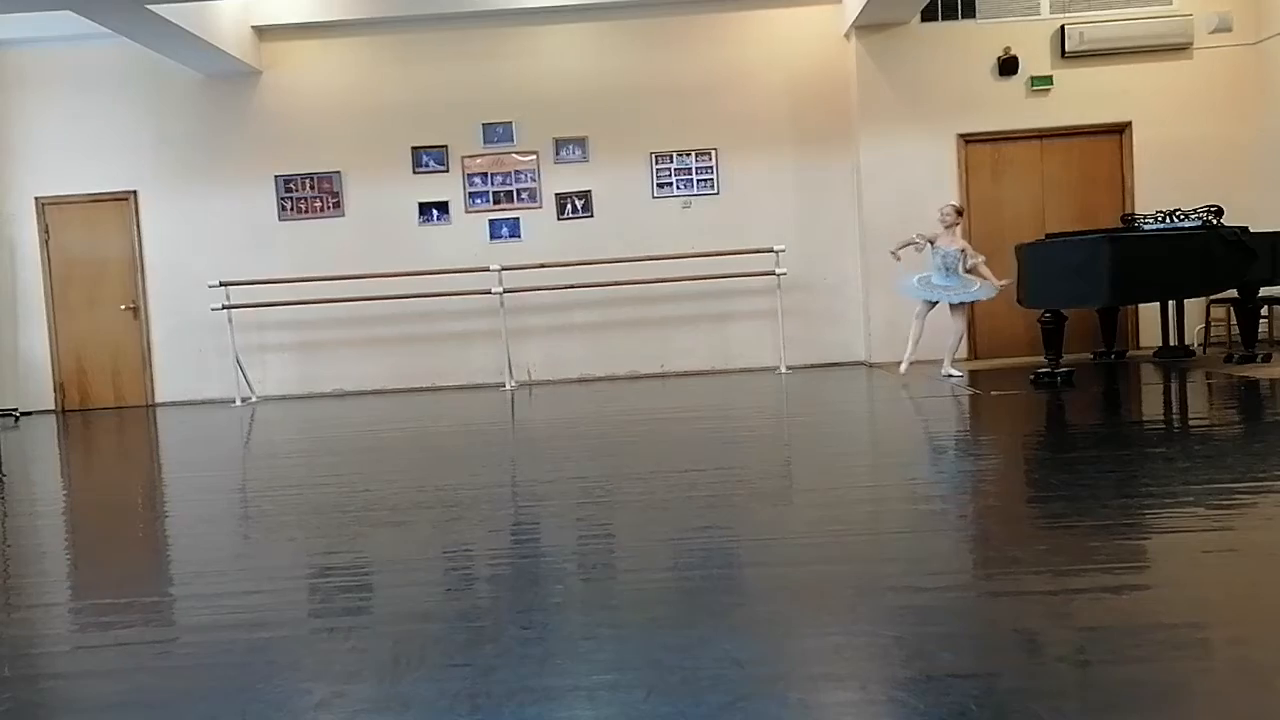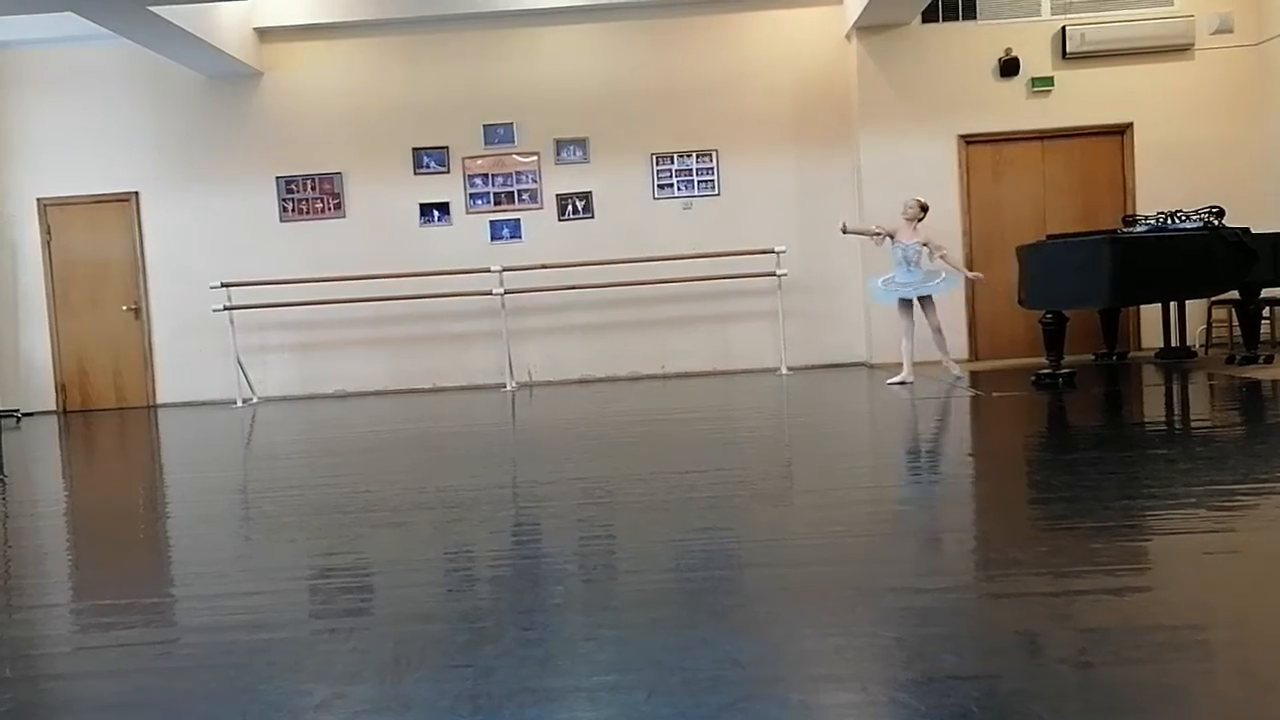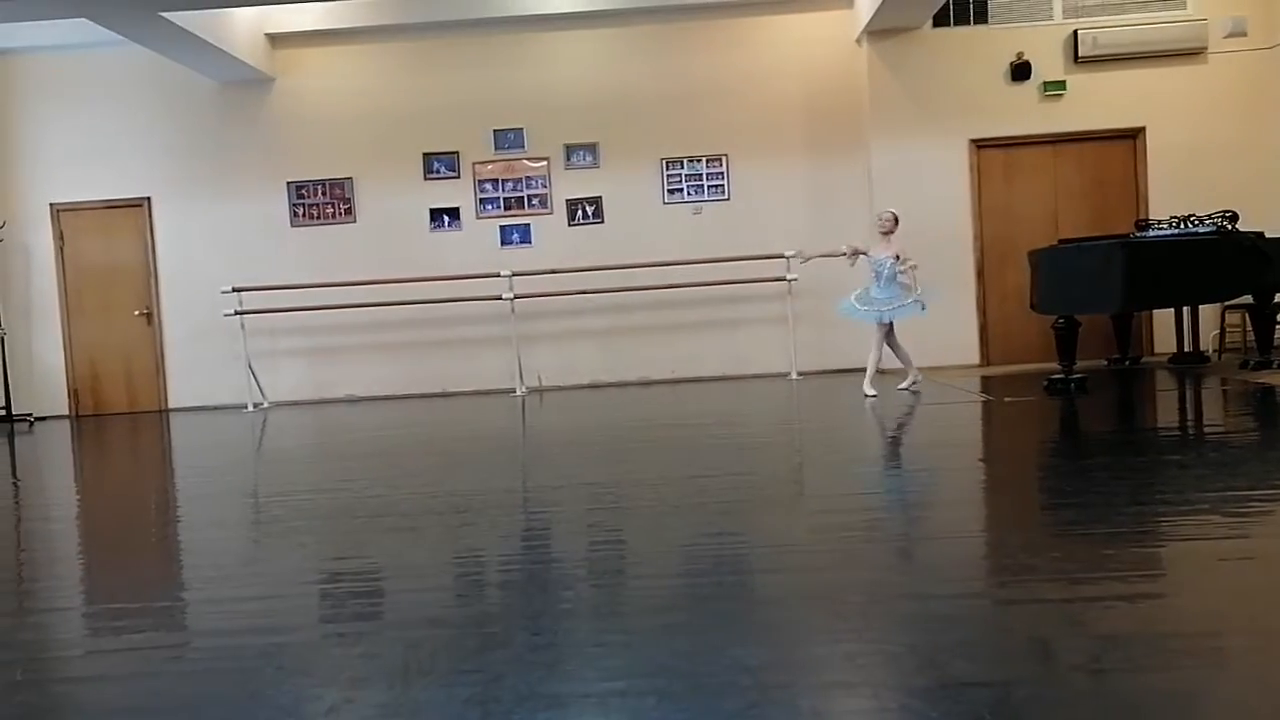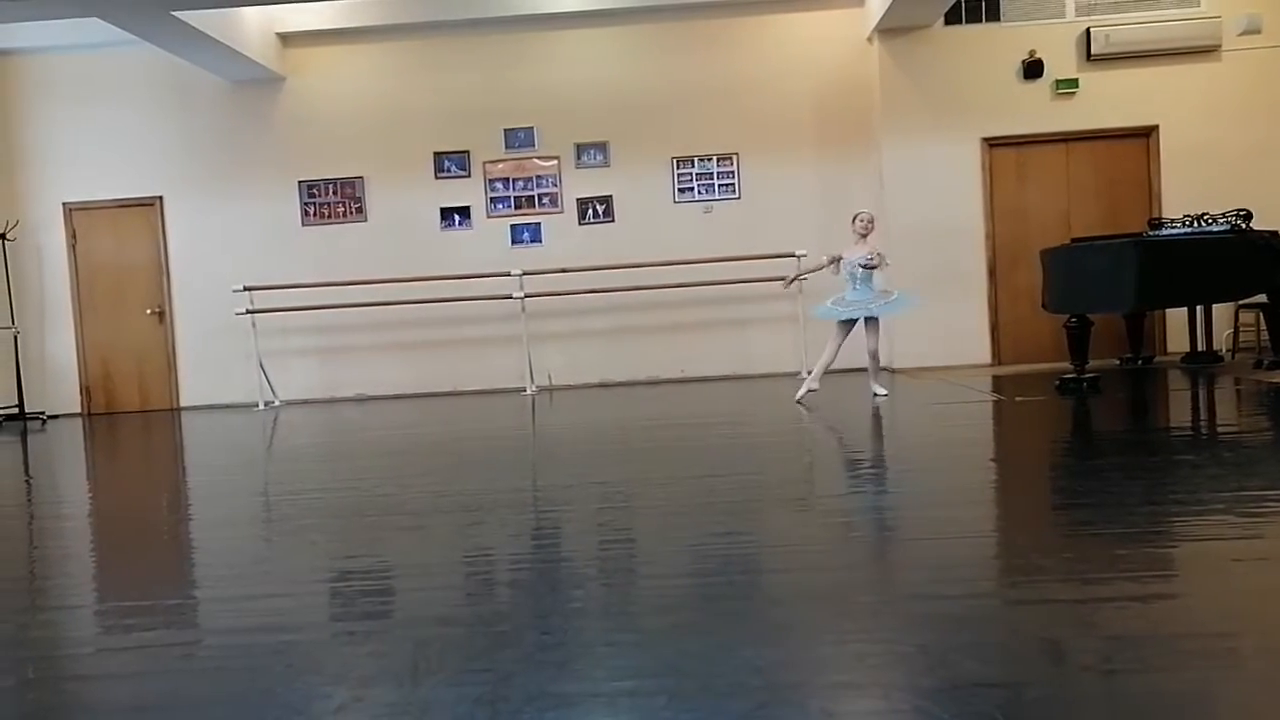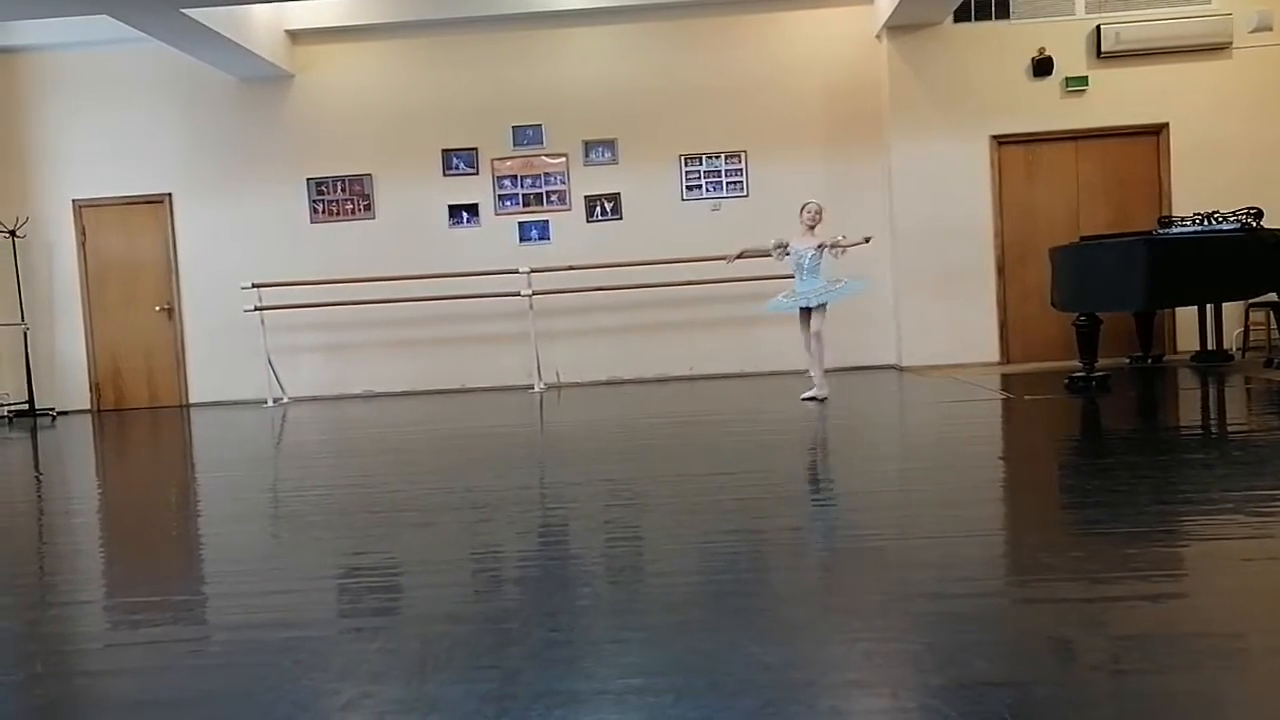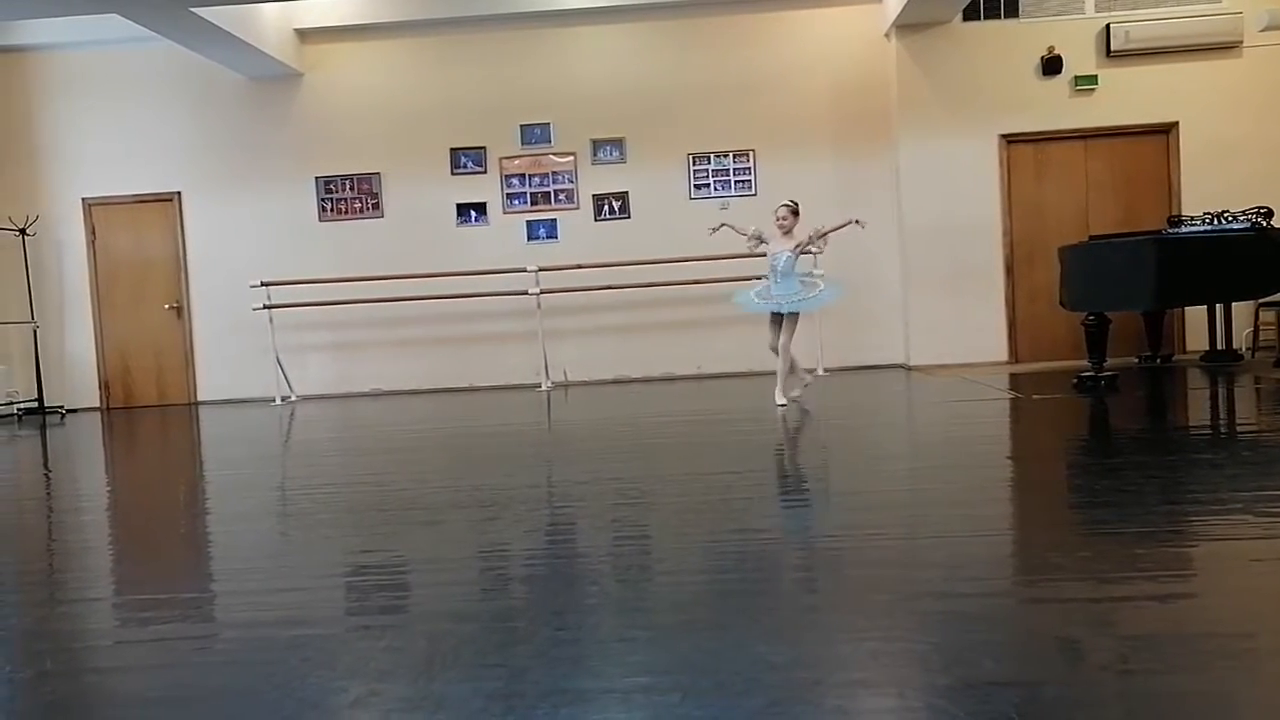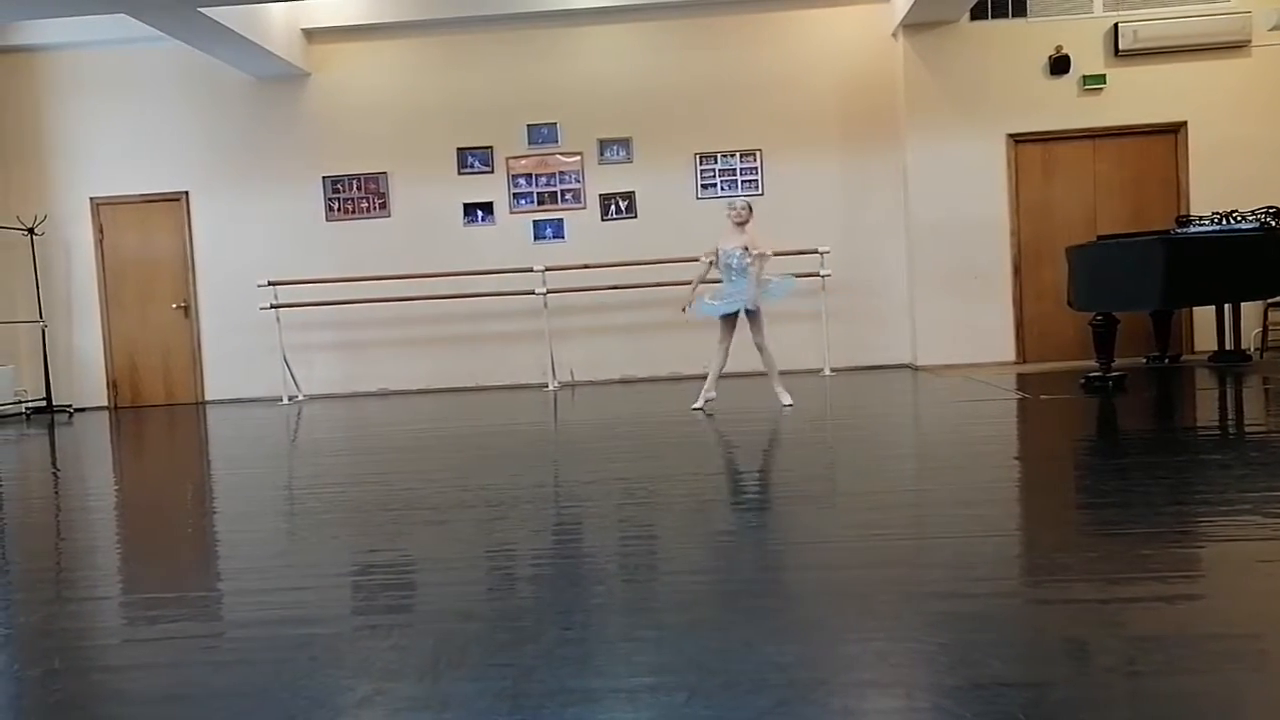
dt=0.7s
person 1, frame 1
left shoulder: (962, 244)
right shoulder: (935, 238)
left elbow: (978, 264)
right elbow: (913, 240)
left wrist: (995, 282)
right wrist: (896, 250)
left hip: (956, 287)
right hip: (936, 285)
left knee: (959, 327)
right knee: (919, 314)
left ankle: (947, 365)
right ankle: (910, 354)
person 1, frame 2
left shoulder: (922, 238)
right shoulder: (895, 233)
left elbow: (944, 256)
right elbow: (872, 232)
left wrist: (966, 273)
right wrist: (850, 231)
left hip: (921, 282)
right hip: (901, 284)
left knee: (935, 324)
right knee: (906, 328)
left ankle: (947, 360)
right ankle: (907, 371)
person 1, frame 3
left shoulder: (896, 249)
right shoulder: (870, 249)
left elbow: (909, 270)
right elbow: (841, 252)
left wrist: (916, 294)
right wrist: (813, 256)
left hip: (890, 299)
right hip: (874, 299)
left knee: (877, 339)
right knee: (889, 339)
left ankle: (867, 382)
right ankle: (913, 374)
person 1, frame 4
left shoulder: (872, 249)
right shoulder: (845, 253)
left elbow: (878, 261)
right elbow: (823, 264)
left wrist: (872, 264)
right wrist: (797, 274)
left hip: (870, 301)
right hip: (850, 302)
left knee: (872, 347)
right knee: (834, 342)
left ankle: (875, 382)
right ankle: (811, 380)
person 1, frame 5
left shoulder: (821, 242)
right shoulder: (791, 243)
left elbow: (841, 244)
right elbow: (768, 249)
left wrist: (863, 241)
right wrist: (742, 252)
left hip: (818, 290)
right hip: (801, 294)
left knee: (816, 330)
right knee: (808, 343)
left ankle: (819, 377)
right ankle: (820, 386)
person 1, frame 6
left shoulder: (798, 243)
right shoulder: (771, 241)
left elbow: (825, 232)
right elbow: (746, 233)
left wrist: (850, 222)
right wrist: (724, 225)
left hip: (793, 296)
right hip: (774, 297)
left knee: (783, 343)
right knee: (774, 343)
left ankle: (781, 391)
right ankle: (802, 376)
person 1, frame 7
left shoulder: (748, 240)
right shoulder: (721, 243)
left elbow: (758, 264)
right elbow: (706, 269)
left wrist: (754, 291)
right wrist: (691, 294)
left hip: (748, 294)
right hip: (727, 295)
left knee: (760, 342)
right knee: (723, 344)
left ankle: (779, 388)
right ankle: (708, 390)
